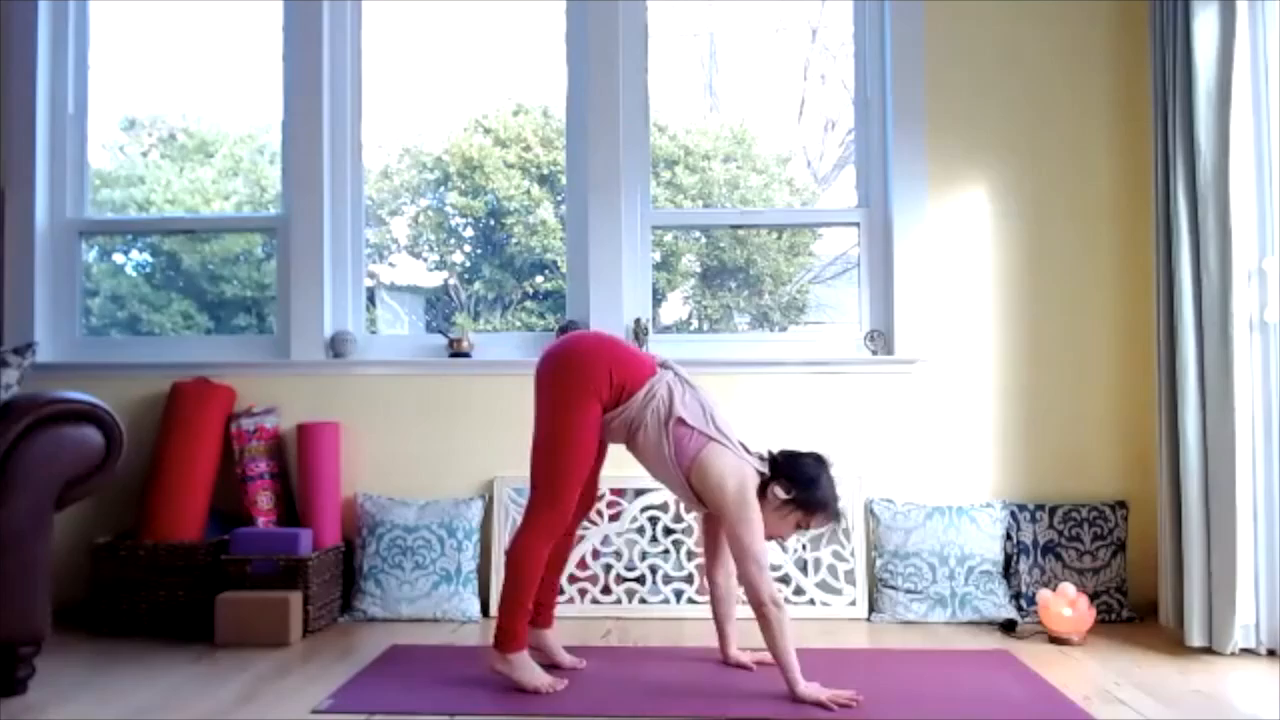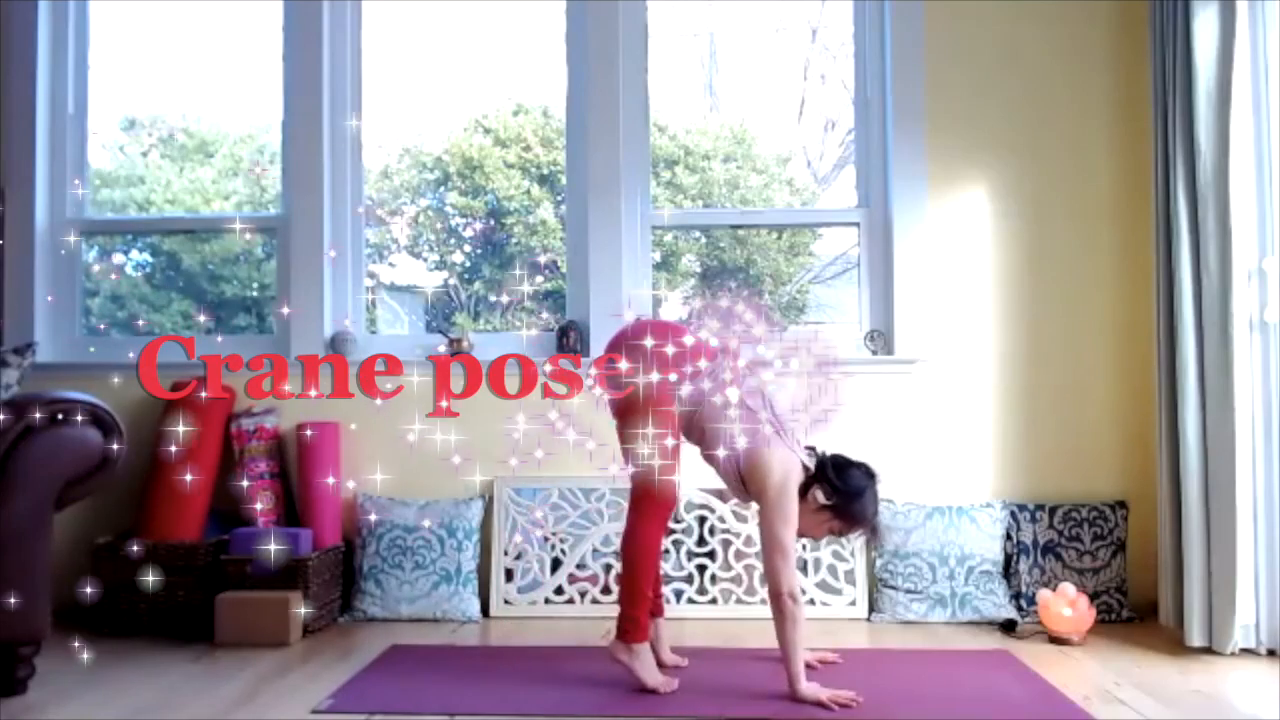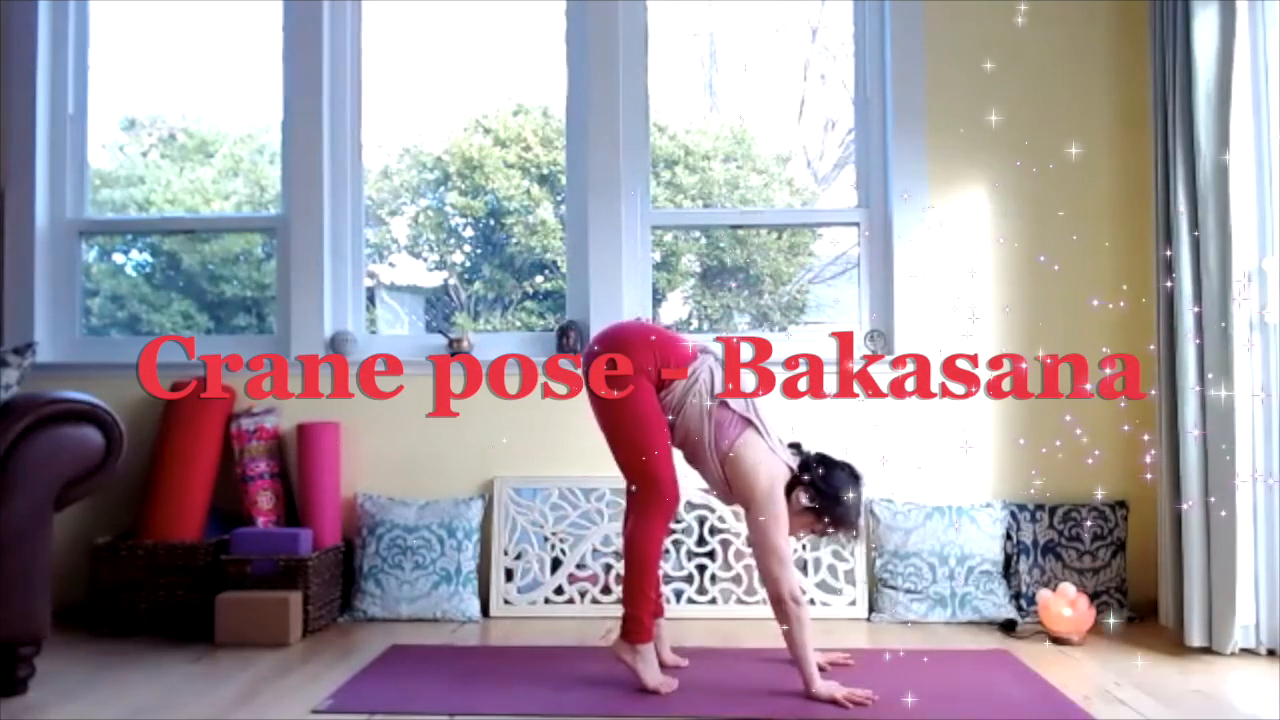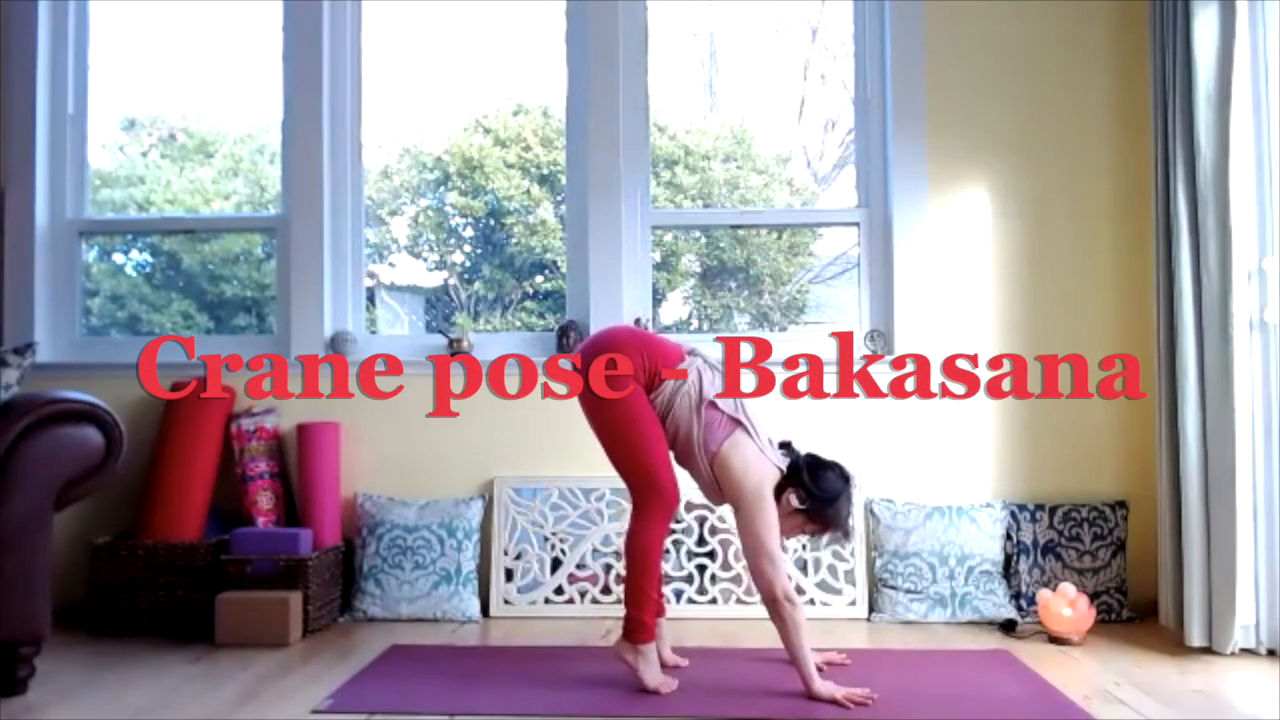
dt=1s
person 1, frame 1
left shoulder: (728, 482)
right shoulder: (737, 487)
left elbow: (721, 566)
right elbow: (765, 597)
left wrist: (729, 648)
right wrist: (799, 684)
left hip: (603, 371)
right hip: (586, 368)
left knee: (576, 510)
right knee: (551, 517)
left ankle: (538, 627)
right ankle: (509, 649)
person 1, frame 2
left shoulder: (792, 469)
right shoulder: (783, 480)
left elbow: (781, 580)
right elbow: (786, 590)
left wrist: (792, 650)
right wrist: (799, 683)
left hip: (666, 364)
right hip: (647, 356)
left knee: (654, 502)
right knee: (654, 504)
left ankle: (651, 627)
right ankle: (631, 640)
person 1, frame 3
left shoulder: (780, 474)
right shoulder: (767, 486)
left elbow: (781, 582)
right elbow: (787, 593)
left wrist: (805, 654)
right wrist: (813, 683)
left hip: (647, 362)
right hip: (626, 357)
left knee: (648, 500)
right knee: (657, 502)
left ankle: (652, 631)
right ankle: (636, 641)
person 1, frame 4
left shoulder: (767, 475)
right shoulder: (757, 486)
left elbow: (770, 583)
right elbow: (780, 593)
left wrist: (802, 653)
right wrist: (813, 682)
left hip: (646, 368)
right hip: (616, 361)
left knee: (655, 501)
right knee: (659, 500)
left ankle: (654, 631)
right ankle: (638, 640)
